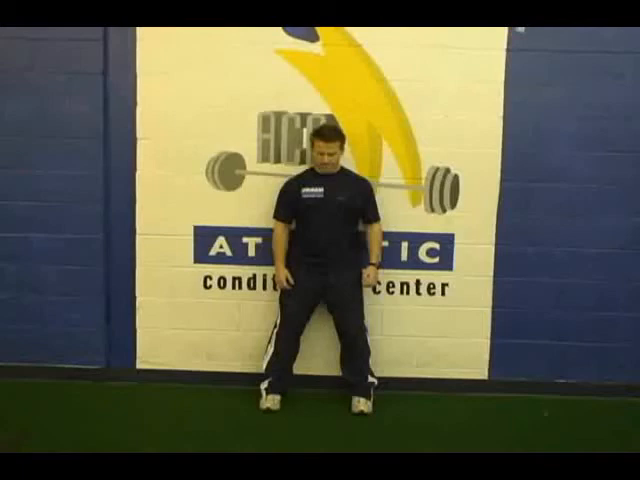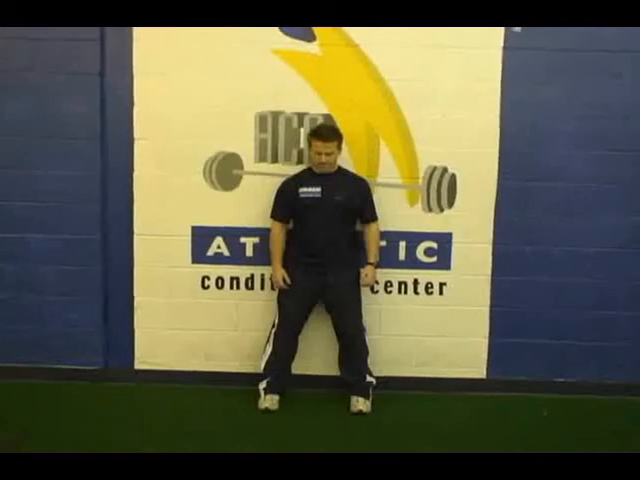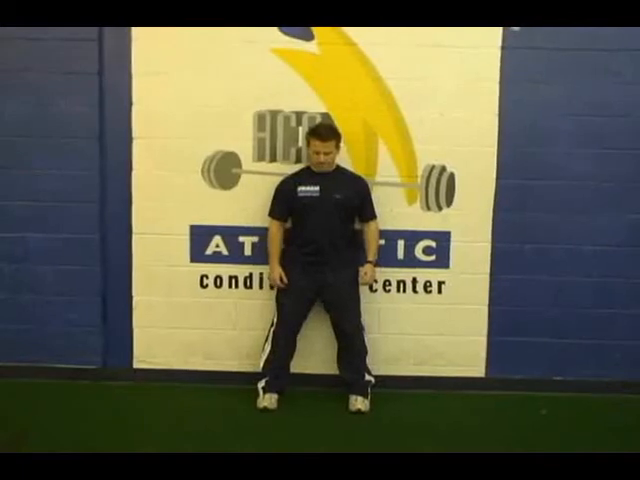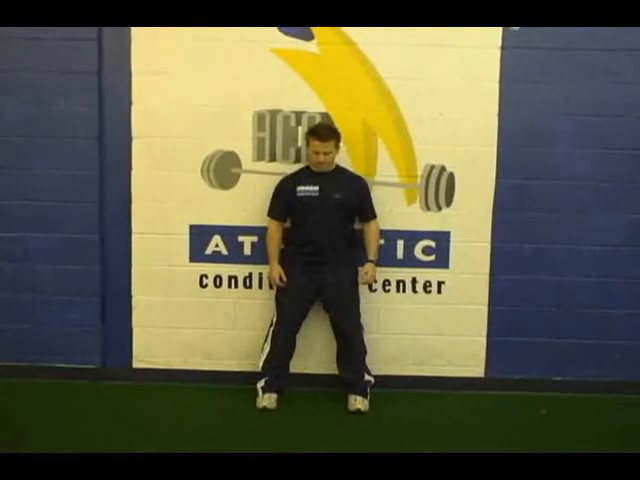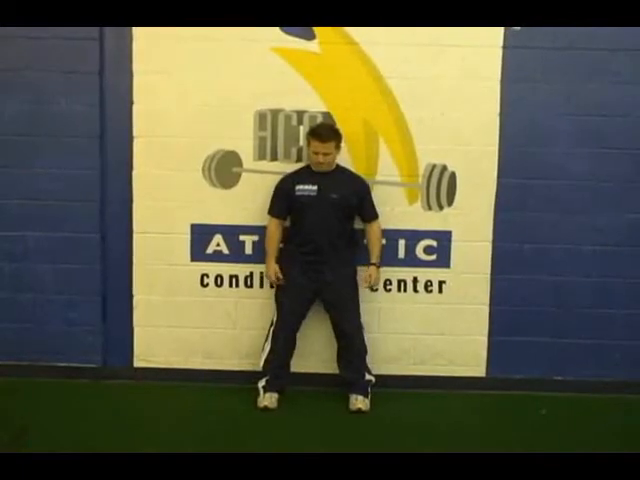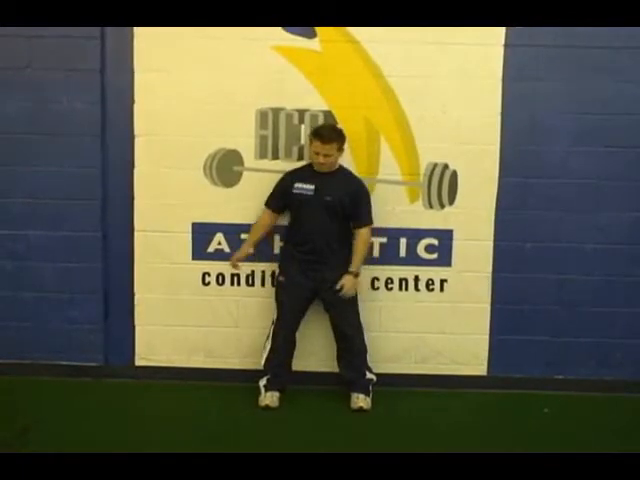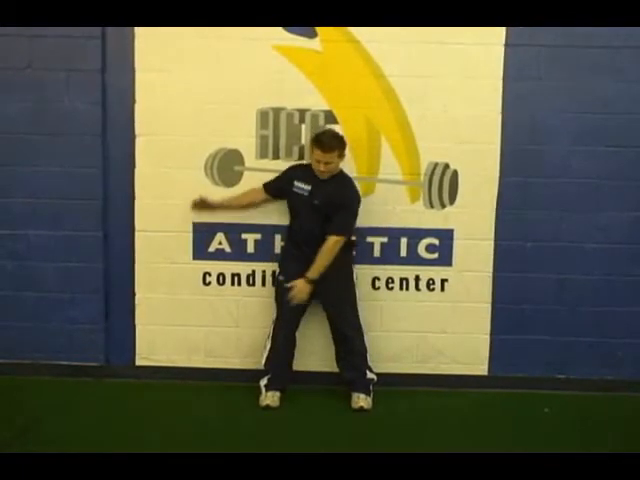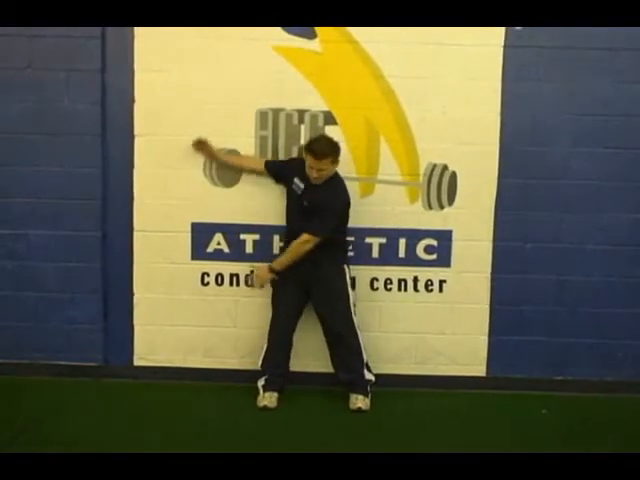
dt=0.3s
person 1, frame 1
left shoulder: (359, 186)
right shoulder: (295, 185)
left elbow: (373, 226)
right elbow: (281, 227)
left wrist: (372, 264)
right wrist: (280, 265)
left hip: (345, 274)
right hip: (301, 272)
left knee: (353, 333)
right knee: (287, 330)
left ankle: (361, 391)
right ankle: (273, 388)
person 1, frame 2
left shoulder: (356, 186)
right shoulder: (293, 185)
left elbow: (370, 226)
right elbow: (279, 227)
left wrist: (370, 263)
right wrist: (277, 265)
left hip: (343, 273)
right hip: (299, 272)
left knee: (352, 332)
right knee: (285, 329)
left ankle: (361, 390)
right ankle: (271, 388)
person 1, frame 3
left shoulder: (355, 184)
right shoulder: (291, 184)
left elbow: (369, 224)
right elbow: (277, 225)
left wrist: (369, 261)
right wrist: (274, 263)
left hip: (342, 272)
right hip: (298, 271)
left knee: (350, 331)
right knee: (284, 329)
left ankle: (359, 389)
right ankle: (270, 387)
person 1, frame 4
left shoulder: (354, 184)
right shoulder: (290, 184)
left elbow: (370, 223)
right elbow: (275, 225)
left wrist: (371, 260)
right wrist: (274, 263)
left hip: (341, 271)
right hip: (297, 270)
left knee: (349, 330)
right knee: (283, 328)
left ankle: (358, 389)
right ankle: (270, 387)
person 1, frame 5
left shoulder: (354, 184)
right shoulder: (291, 182)
left elbow: (372, 224)
right elbow: (275, 222)
left wrist: (374, 263)
right wrist: (271, 260)
left hip: (340, 271)
right hip: (296, 269)
left knee: (349, 330)
right knee: (283, 327)
left ankle: (359, 389)
right ankle: (270, 386)
person 1, frame 6
left shoulder: (353, 186)
right shoulder: (293, 179)
left elbow: (362, 231)
right elbow: (270, 214)
left wrist: (353, 272)
right wrist: (246, 247)
left hip: (336, 271)
right hip: (295, 267)
left knee: (348, 329)
right knee: (284, 326)
left ankle: (360, 387)
right ankle: (272, 385)
person 1, frame 7
left shoulder: (347, 193)
right shoulder: (296, 174)
left elbow: (334, 242)
right elbow: (261, 194)
left wrist: (310, 280)
right wrist: (218, 204)
left hip: (334, 268)
right hip: (294, 262)
left knee: (347, 327)
right knee: (284, 325)
left ankle: (361, 386)
right ankle: (273, 385)
person 1, frame 8
left shoulder: (336, 196)
right shoulder: (295, 167)
left elbow: (307, 240)
right elbow: (260, 165)
left wrist: (272, 269)
right wrist: (216, 156)
left hip: (328, 268)
right hip: (292, 262)
left knee: (340, 327)
right knee: (280, 325)
left ankle: (359, 387)
right ankle: (270, 386)
